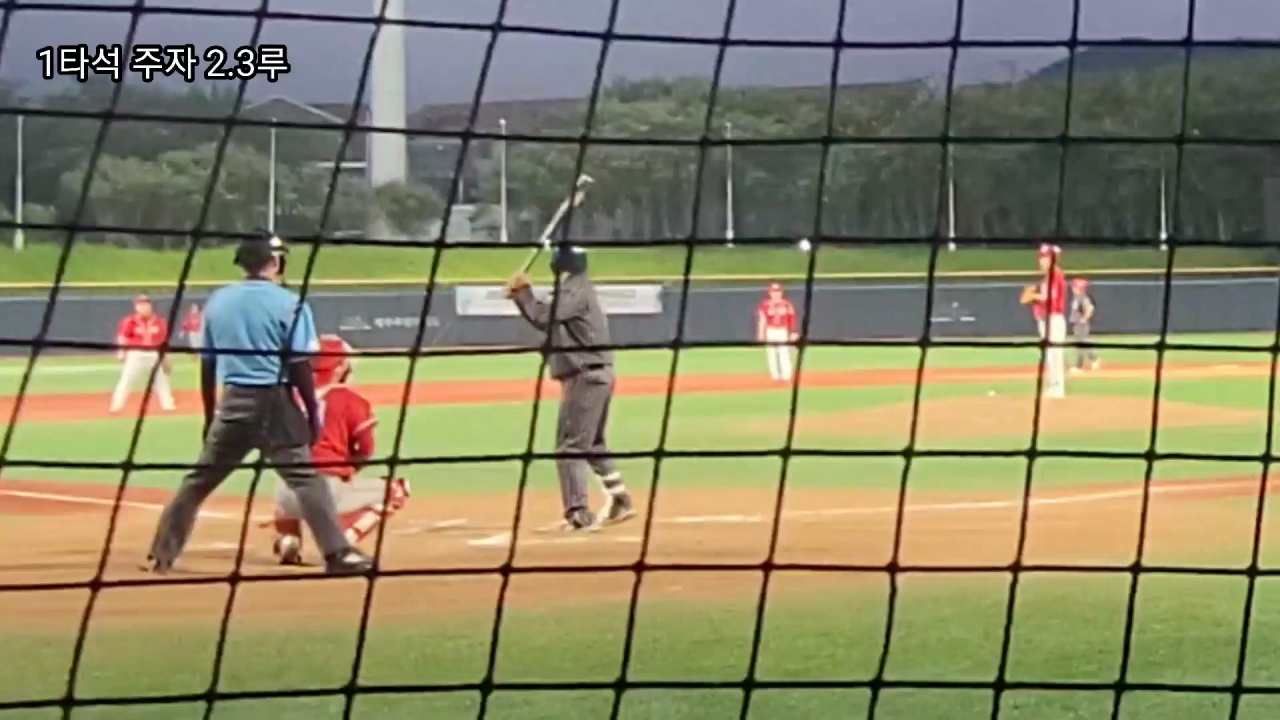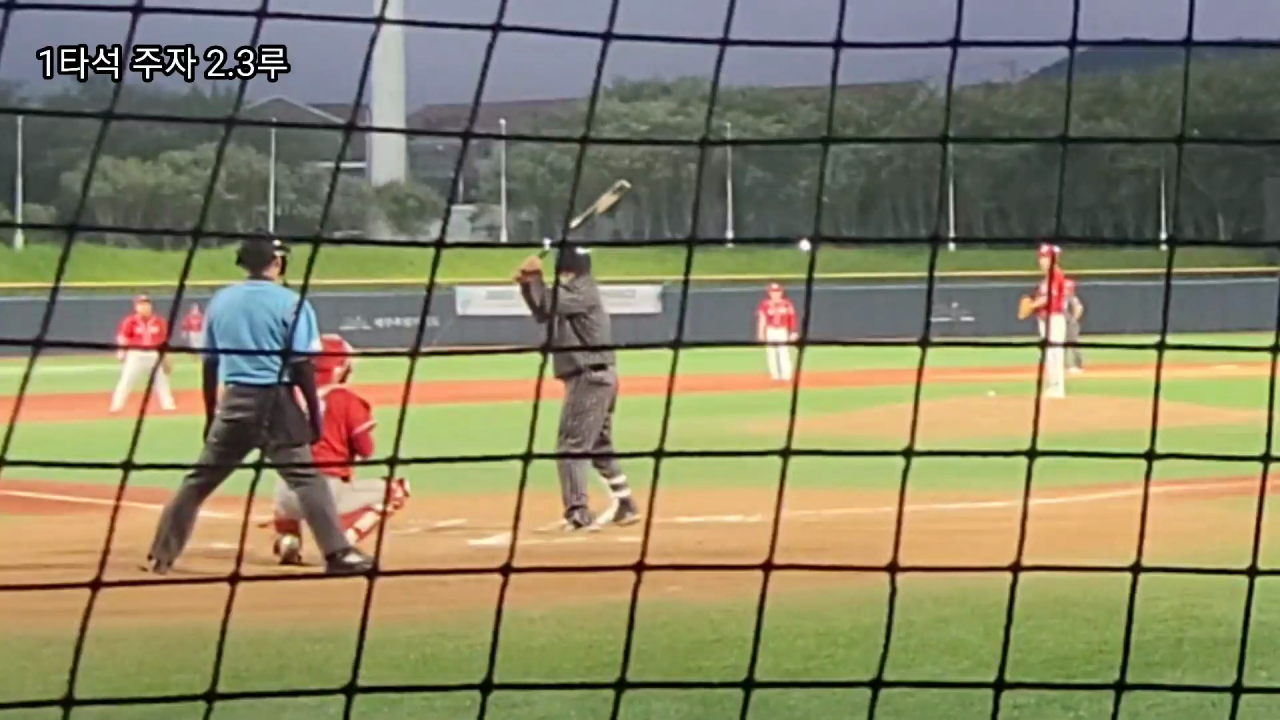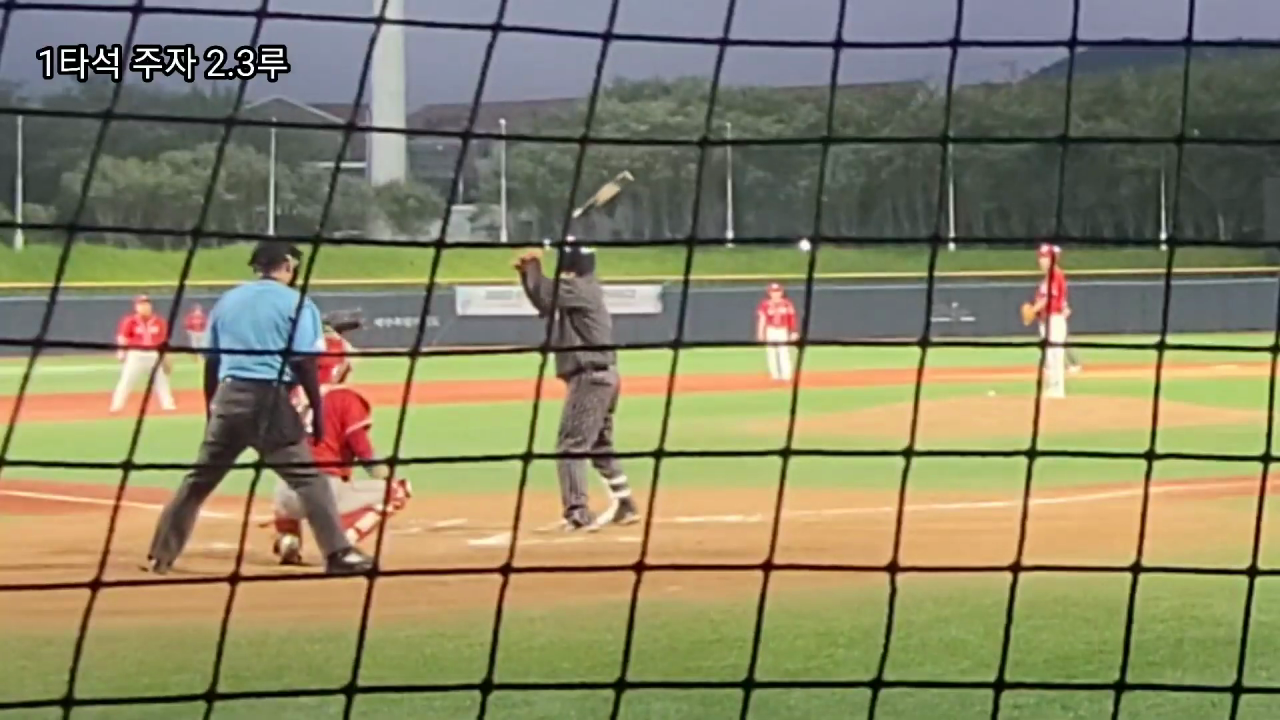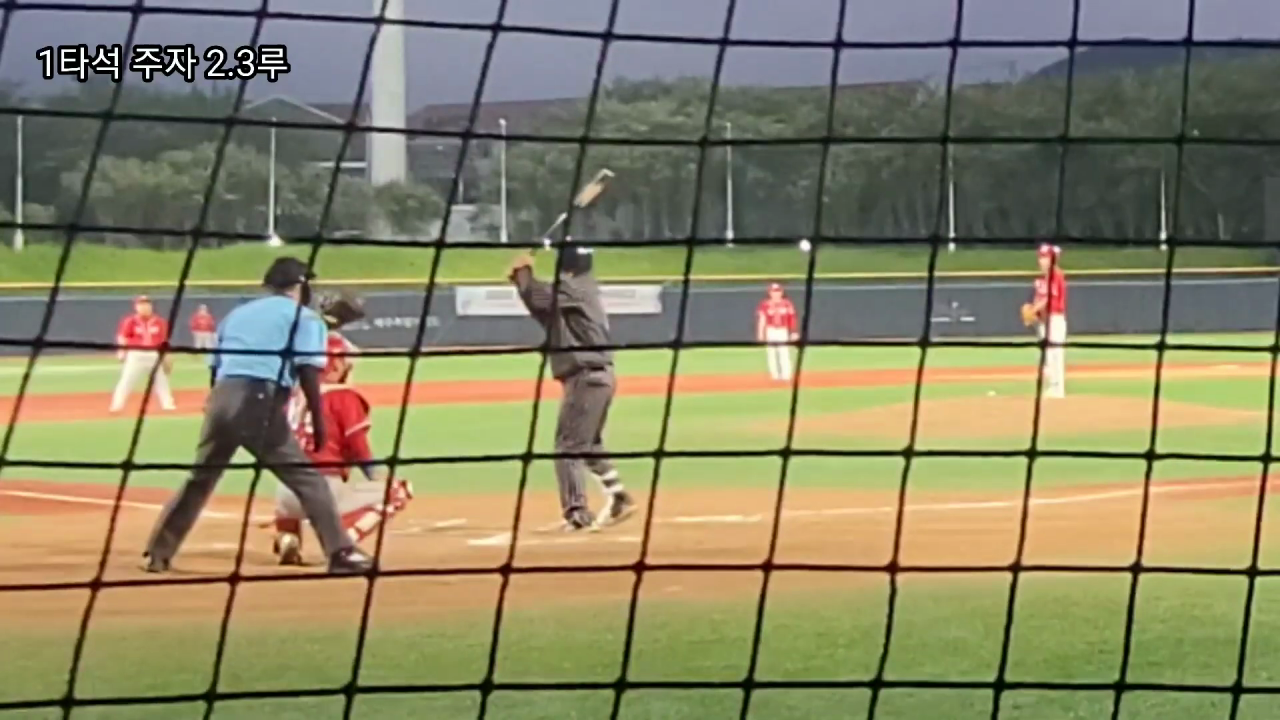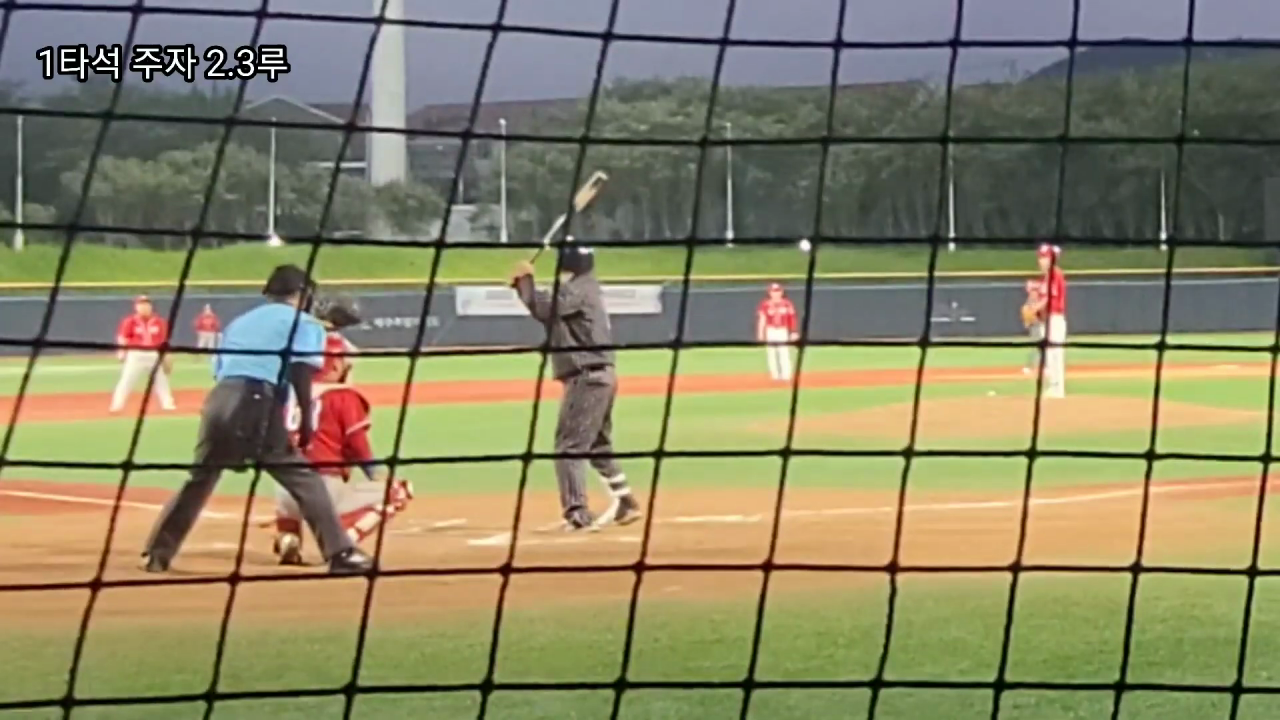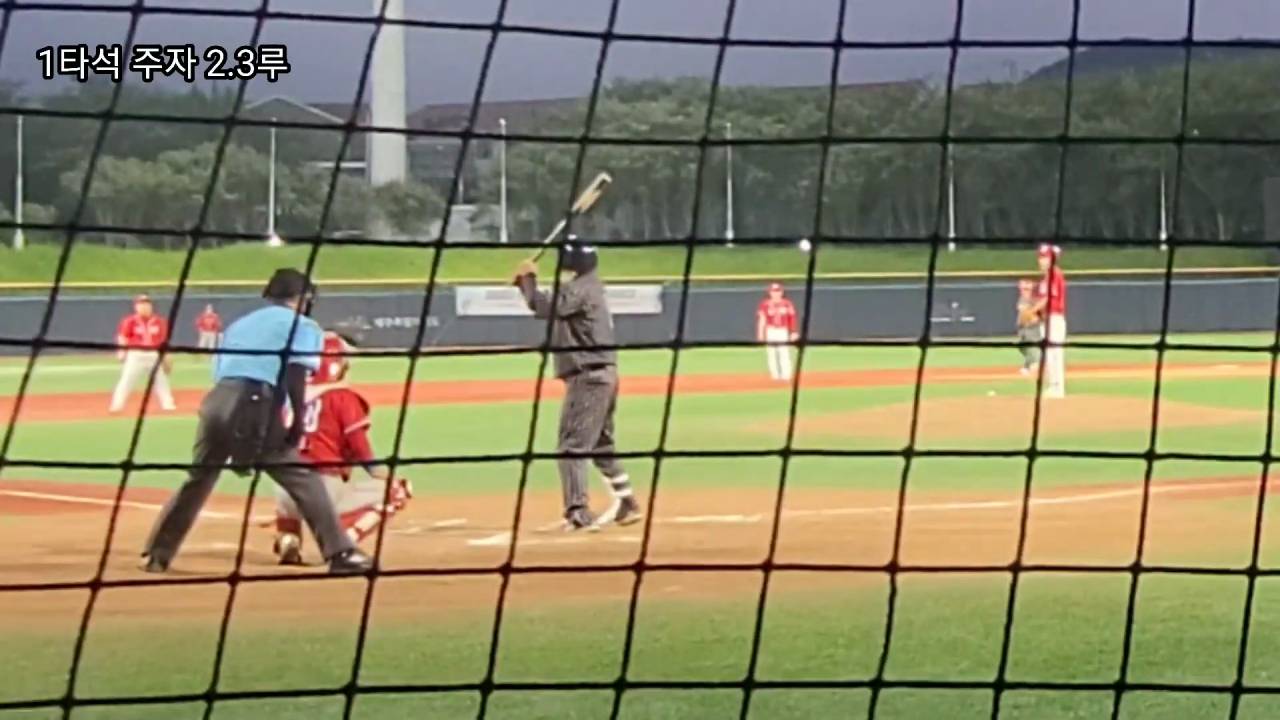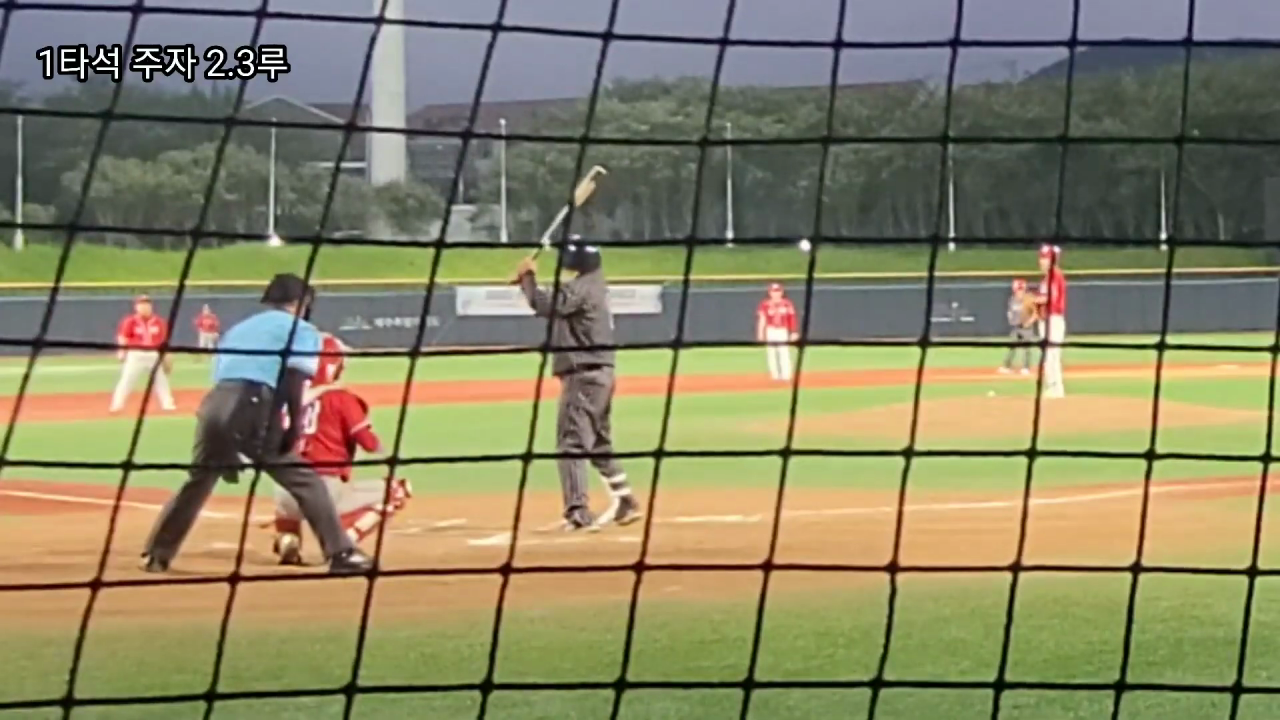
dt=0.3s
person 1, frame 1
left shoulder: (217, 301)
right shoulder: (289, 303)
left elbow: (208, 365)
right elbow: (299, 366)
left wrist: (209, 416)
right wrist: (313, 414)
left hip: (232, 404)
right hip: (274, 403)
left knee: (199, 480)
right knee: (306, 479)
left ankle: (160, 555)
right ankle: (338, 554)
person 1, frame 2
left shoulder: (219, 301)
right shoulder: (291, 302)
left elbow: (209, 364)
right elbow: (301, 365)
left wrist: (211, 415)
right wrist: (315, 413)
left hip: (233, 403)
right hip: (275, 403)
left knee: (200, 480)
right knee: (307, 478)
left ankle: (160, 555)
right ankle: (338, 553)
person 1, frame 3
left shoulder: (226, 301)
right shoulder: (297, 303)
left elbow: (211, 363)
right elbow: (304, 364)
left wrist: (211, 413)
right wrist: (318, 412)
left hip: (229, 399)
right hip: (270, 400)
left knee: (198, 481)
right knee: (309, 478)
left ankle: (160, 555)
right ankle: (339, 553)
person 1, frame 4
left shoulder: (236, 313)
right shoulder: (304, 317)
left elbow: (215, 369)
right elbow: (307, 369)
left wrist: (222, 428)
right wrist: (318, 420)
left hip: (221, 399)
right hip: (261, 401)
left knee: (199, 480)
right knee: (308, 479)
left ankle: (157, 553)
right ankle: (341, 552)
person 1, frame 5
left shoulder: (239, 321)
right shoulder: (304, 323)
right elbow: (301, 368)
left wrist: (233, 442)
right wrist: (306, 417)
left hip: (219, 401)
right hip: (258, 403)
left knee: (198, 481)
right knee: (304, 480)
left ankle: (155, 555)
right ankle: (341, 553)
person 1, frame 6
left shoulder: (239, 324)
right shoulder: (302, 324)
right elbow: (296, 369)
left wrist: (234, 447)
right wrist: (299, 418)
left hip: (216, 402)
right hip: (255, 404)
left knee: (197, 481)
right knee: (303, 481)
left ankle: (156, 554)
right ankle: (340, 553)
person 1, frame 7
left shoulder: (238, 328)
right shoulder: (301, 329)
right elbow: (293, 374)
left wrist: (228, 450)
right wrist: (295, 423)
left hip: (215, 404)
right hip: (253, 406)
left knee: (197, 482)
right knee: (306, 481)
left ankle: (155, 555)
right ankle: (341, 553)
person 2, frame 1
left shoulder: (574, 290)
right shoulder: (577, 289)
left elbow: (545, 316)
right elbow: (547, 319)
left wrist: (524, 290)
right wrist: (521, 296)
left hip: (585, 377)
right hip: (598, 375)
left knee: (570, 447)
right knee: (593, 444)
left ankle: (579, 515)
right ankle: (620, 501)
person 2, frame 2
left shoulder: (581, 291)
right shoulder: (577, 291)
left elbow: (548, 303)
right elbow: (542, 313)
left wrist: (535, 275)
right wrist: (527, 284)
left hip: (589, 379)
right hip: (598, 378)
left knee: (571, 447)
right knee: (599, 446)
left ankle: (579, 514)
right ankle: (625, 506)
person 2, frame 3
left shoulder: (581, 288)
right shoulder: (580, 288)
left elbow: (544, 292)
right elbow: (544, 303)
left wrist: (534, 264)
right wrist: (526, 272)
left hip: (590, 378)
right hip: (601, 377)
left knee: (570, 447)
right knee: (600, 446)
left ankle: (578, 514)
right ankle: (624, 506)
person 2, frame 4
left shoulder: (576, 288)
right shoulder: (580, 289)
left elbow: (538, 295)
right elbow: (544, 314)
left wrist: (525, 270)
right wrist: (520, 280)
left hip: (587, 378)
right hip: (597, 376)
left knee: (568, 448)
right knee: (588, 444)
left ankle: (578, 515)
right ankle: (618, 498)
person 2, frame 5
left shoulder: (576, 290)
right shoulder: (583, 288)
left elbow: (542, 307)
right elbow: (549, 315)
left wrist: (526, 279)
right wrist: (522, 286)
left hip: (587, 378)
right hip: (600, 376)
left knee: (568, 448)
right knee: (598, 445)
left ankle: (578, 514)
right ankle: (625, 503)
person 2, frame 6
left shoulder: (578, 289)
right shoulder: (588, 285)
left elbow: (543, 307)
right elbow: (554, 309)
left wrist: (528, 278)
right wrist: (525, 284)
left hip: (588, 377)
right hip: (603, 375)
left knee: (572, 445)
right knee: (602, 445)
left ankle: (579, 513)
right ankle: (626, 505)
person 2, frame 7
left shoulder: (580, 288)
right shoulder: (592, 284)
left elbow: (543, 306)
right elbow: (554, 305)
left wrist: (528, 275)
right wrist: (526, 282)
left hip: (584, 376)
right hip: (600, 374)
left knee: (571, 445)
right knee: (599, 444)
left ankle: (579, 513)
right ankle: (625, 504)
person 3, frame 1
right shoulder: (347, 398)
right elbow: (366, 449)
right wrist: (349, 465)
left hip: (288, 494)
right hip: (328, 490)
right knee: (395, 491)
left ankle: (288, 541)
person 3, frame 2
right shoulder: (345, 398)
right elbow: (365, 449)
left hip: (287, 494)
right hip: (327, 490)
right knee: (396, 491)
left ankle: (287, 540)
person 3, frame 3
left shoulder: (294, 394)
right shoulder: (344, 397)
right elbow: (362, 449)
right wrist: (381, 472)
left hip: (287, 494)
right knee: (396, 491)
left ankle: (288, 541)
person 3, frame 4
left shoulder: (293, 393)
right shoulder: (344, 397)
right elbow: (359, 449)
right wrist: (379, 481)
left hip: (288, 492)
right knee: (398, 492)
left ankle: (288, 540)
person 3, frame 5
left shoulder: (292, 390)
right shoulder: (344, 396)
right elbow: (359, 447)
right wrist: (379, 479)
left hip: (287, 493)
right hip: (326, 489)
right knee: (398, 492)
left ankle: (287, 540)
person 3, frame 6
right shoulder: (342, 396)
right elbow: (359, 445)
right wrist: (378, 474)
left hip: (287, 493)
right hip: (325, 489)
right knee: (397, 491)
left ankle: (288, 539)
person 3, frame 7
right shoulder: (341, 398)
right elbow: (369, 443)
right wrist: (379, 447)
left hip: (286, 495)
right hip: (325, 490)
right knee: (397, 491)
left ankle: (287, 540)
